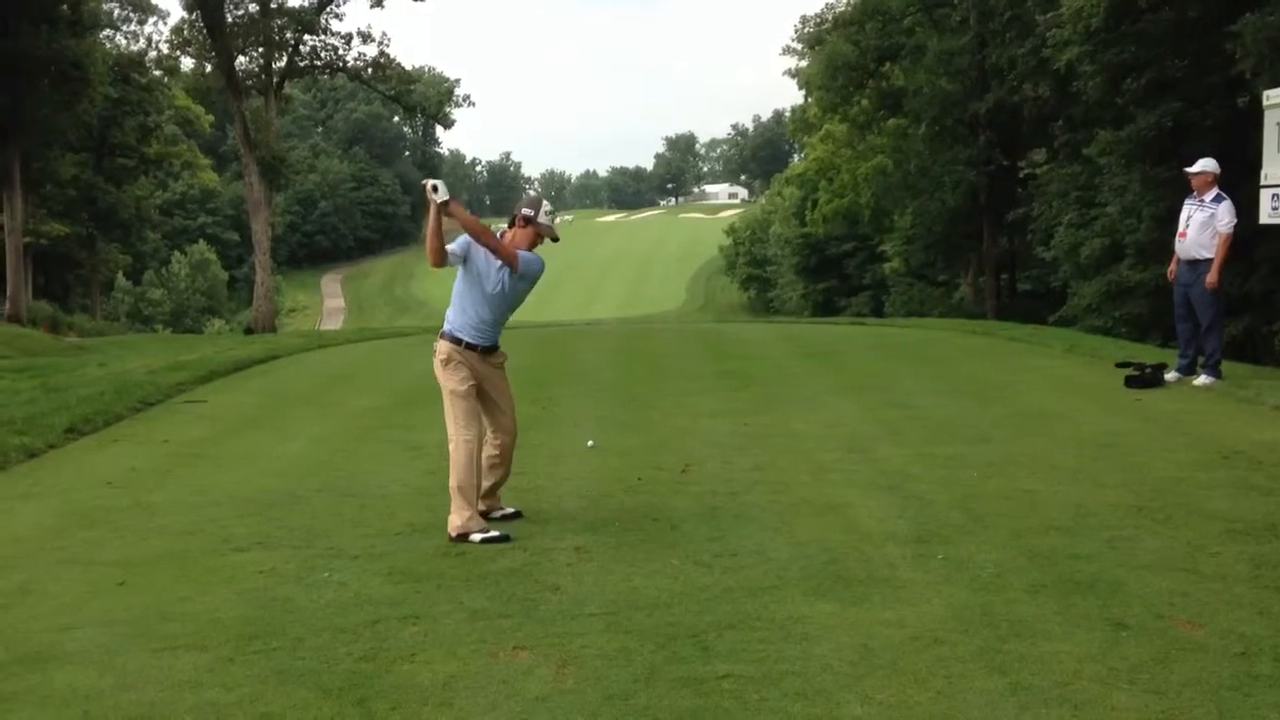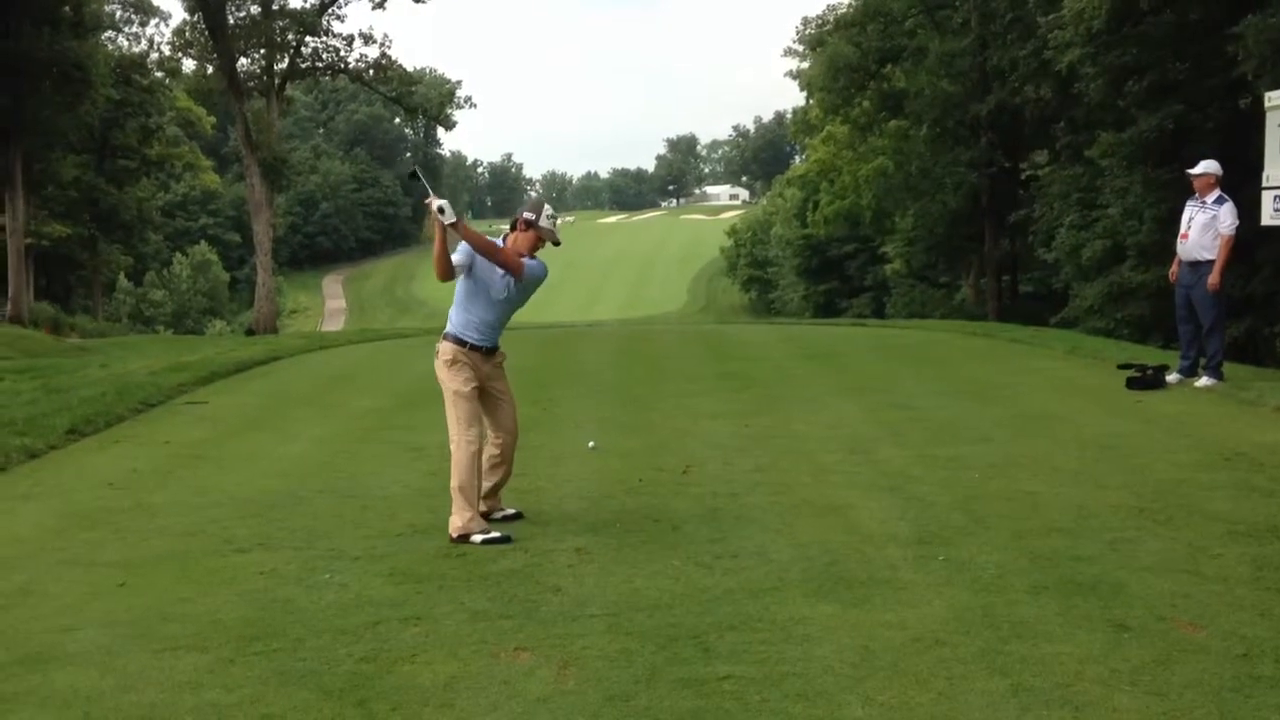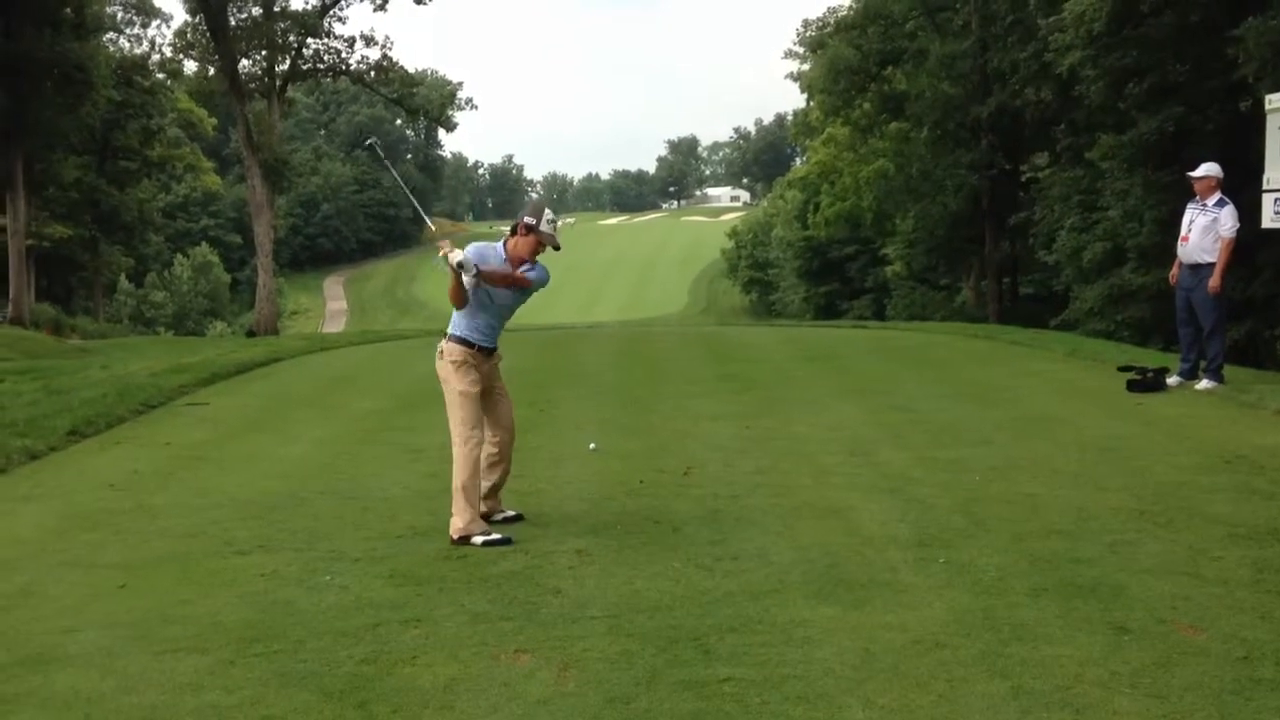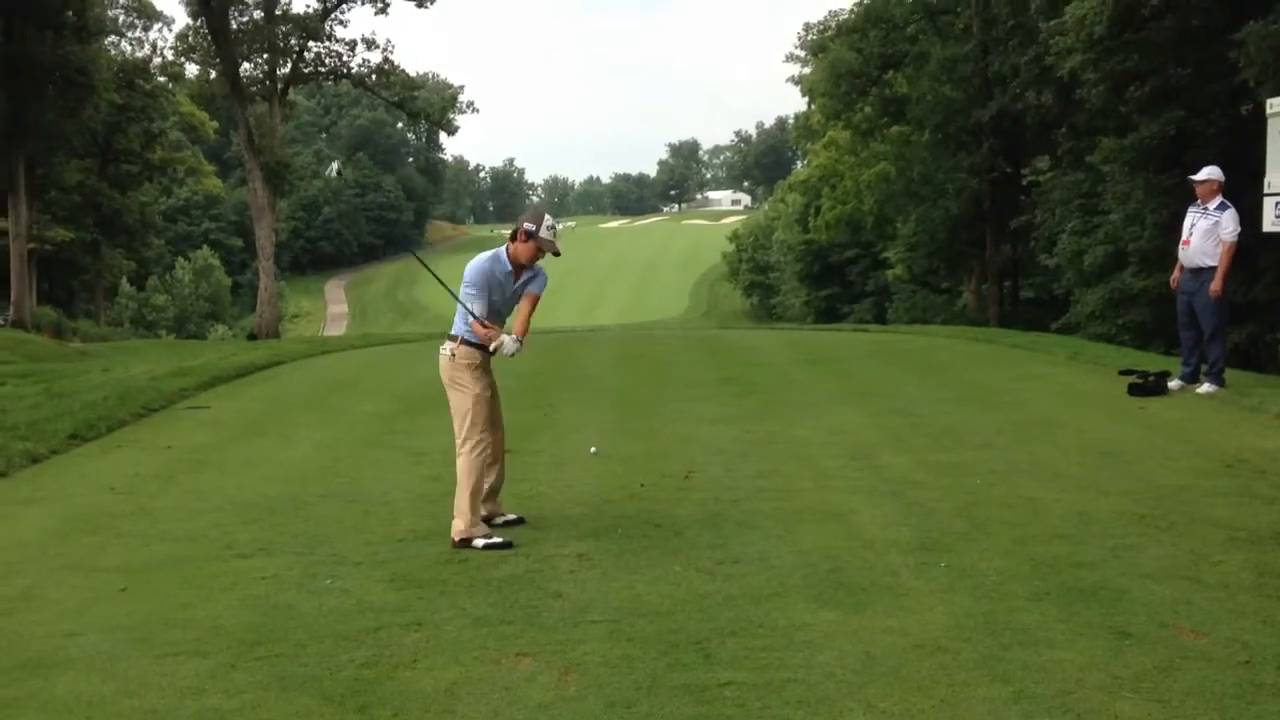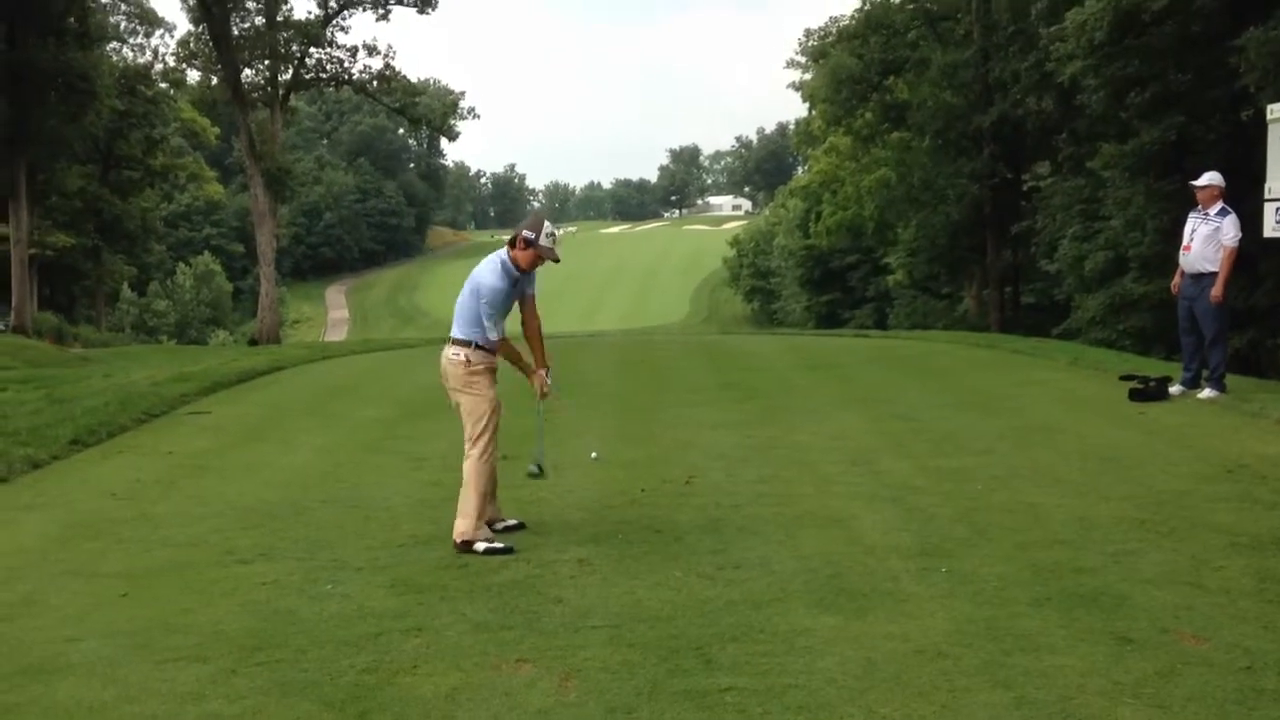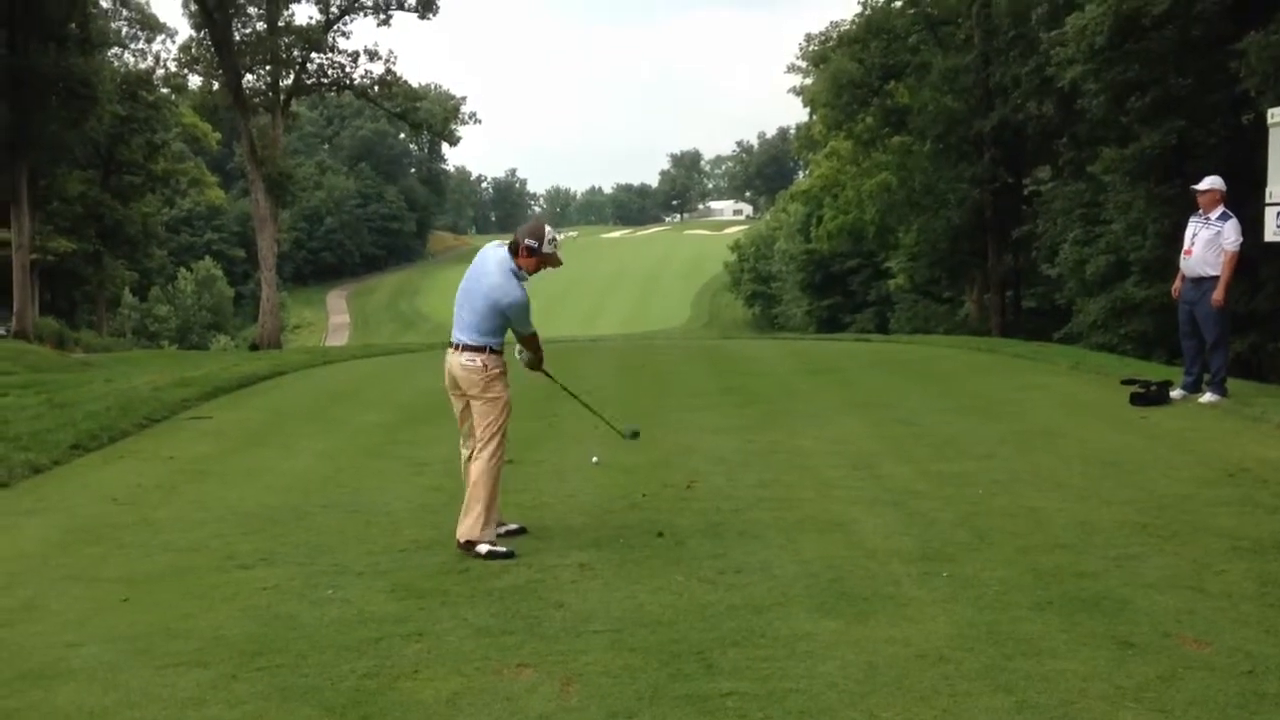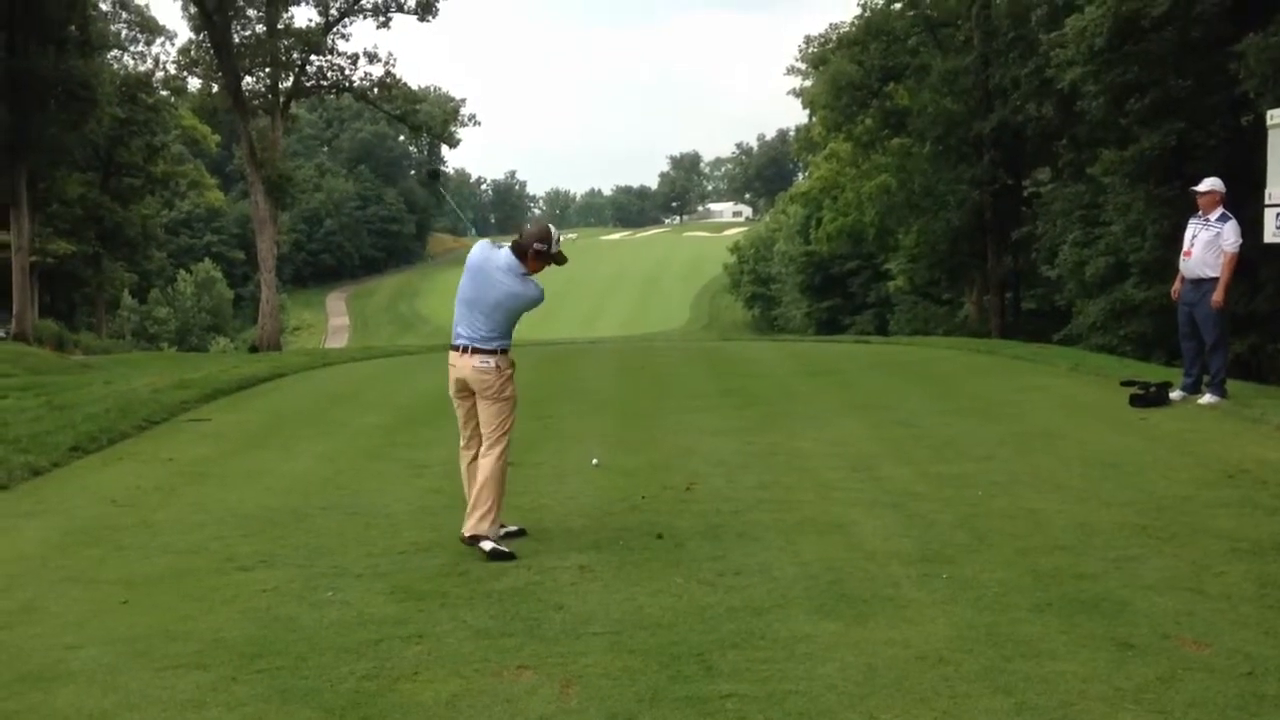
dt=0.1s
person 1, frame 1
left shoulder: (534, 265)
right shoulder: (471, 244)
left elbow: (490, 242)
right elbow: (436, 259)
left wrist: (451, 205)
right wrist: (435, 209)
left hip: (490, 356)
right hip: (454, 353)
left knee: (504, 432)
right knee: (466, 436)
left ankle: (486, 502)
right ankle: (463, 522)
person 1, frame 2
left shoulder: (536, 271)
right shoulder: (471, 248)
left elbow: (494, 255)
right elbow: (443, 274)
left wrist: (455, 223)
right wrist: (440, 227)
left hip: (490, 357)
right hip: (456, 353)
left knee: (505, 433)
right knee: (467, 436)
left ankle: (487, 504)
right ankle: (464, 523)
person 1, frame 3
left shoulder: (538, 274)
right shoulder: (476, 253)
left elbow: (508, 280)
right elbow: (459, 303)
left wrist: (474, 271)
right wrist: (456, 269)
left hip: (487, 357)
right hip: (458, 354)
left knee: (502, 433)
right knee: (469, 438)
left ankle: (488, 505)
right ankle: (466, 525)
person 1, frame 4
left shoulder: (536, 276)
right shoulder: (482, 267)
left elbow: (523, 314)
right elbow: (477, 324)
left wrist: (511, 338)
right wrist: (495, 337)
left hip: (477, 356)
right hip: (463, 357)
left knee: (492, 438)
right knee: (473, 441)
left ankle: (487, 509)
right ankle: (467, 528)
person 1, frame 5
left shoulder: (524, 271)
right shoulder: (492, 281)
left elbow: (530, 318)
right elbow: (499, 342)
left wrist: (542, 365)
right wrist: (530, 373)
left hip: (471, 358)
right hip: (470, 361)
left knee: (481, 440)
right knee: (481, 444)
left ankle: (487, 515)
right ankle: (469, 532)
person 1, frame 6
left shoulder: (491, 250)
right shoulder: (515, 295)
right elbow: (526, 336)
right wrist: (536, 358)
left hip: (454, 358)
right hip: (483, 365)
left knee: (473, 445)
right knee: (489, 449)
left ankle: (486, 521)
right ankle: (473, 534)
person 1, frame 7
left shoulder: (481, 252)
right shoulder: (531, 293)
left wrist: (513, 245)
left hip: (457, 361)
right hip: (492, 366)
left knee: (472, 447)
right knee: (495, 448)
left ankle: (486, 522)
right ankle: (480, 529)
person 2, frame 1
left shoulder: (1221, 204)
right shoulder: (1189, 200)
left elbow: (1224, 238)
left wrist: (1214, 271)
right wrist: (1174, 262)
left hip: (1204, 268)
right hip: (1184, 267)
left knee: (1209, 321)
right knee: (1183, 318)
left ankle: (1211, 370)
right ankle: (1185, 366)
person 2, frame 2
left shoulder: (1224, 205)
right shoulder: (1191, 202)
left elbow: (1227, 240)
left wrist: (1216, 272)
right wrist: (1176, 263)
left hip: (1205, 269)
right hip: (1186, 268)
left knee: (1210, 322)
right knee: (1185, 320)
left ankle: (1213, 371)
right ankle: (1187, 367)
person 2, frame 3
left shoulder: (1224, 208)
right shoulder: (1191, 205)
left elbow: (1227, 243)
left wrist: (1217, 275)
right wrist: (1176, 266)
left hip: (1206, 272)
right hip: (1186, 271)
left knee: (1210, 325)
right knee: (1185, 323)
left ankle: (1213, 374)
right ankle: (1187, 370)
person 2, frame 4
left shoulder: (1226, 212)
right shoulder: (1193, 208)
left elbow: (1228, 247)
left wrist: (1218, 279)
right wrist: (1177, 269)
left hip: (1207, 276)
right hip: (1187, 275)
left knee: (1212, 329)
right knee: (1187, 327)
left ankle: (1214, 378)
right ankle: (1188, 373)
person 2, frame 5
left shoulder: (1226, 218)
right shoulder: (1193, 214)
left elbow: (1229, 252)
left wrist: (1219, 285)
right wrist: (1178, 275)
left hip: (1208, 281)
right hip: (1188, 280)
left knee: (1213, 334)
right knee: (1187, 332)
left ankle: (1215, 383)
right ankle: (1189, 379)
person 2, frame 6
left shoulder: (1227, 222)
right shoulder: (1194, 218)
left elbow: (1230, 257)
left wrist: (1220, 289)
right wrist: (1179, 280)
left hip: (1209, 286)
right hip: (1189, 284)
left knee: (1214, 339)
right knee: (1188, 336)
left ankle: (1216, 388)
right ankle: (1190, 383)
person 2, frame 7
left shoulder: (1227, 223)
right shoulder: (1194, 220)
left elbow: (1230, 258)
left wrist: (1220, 290)
right wrist: (1178, 281)
left hip: (1209, 287)
right hip: (1189, 286)
left knee: (1213, 340)
right knee: (1188, 337)
left ankle: (1216, 389)
right ankle: (1190, 384)
